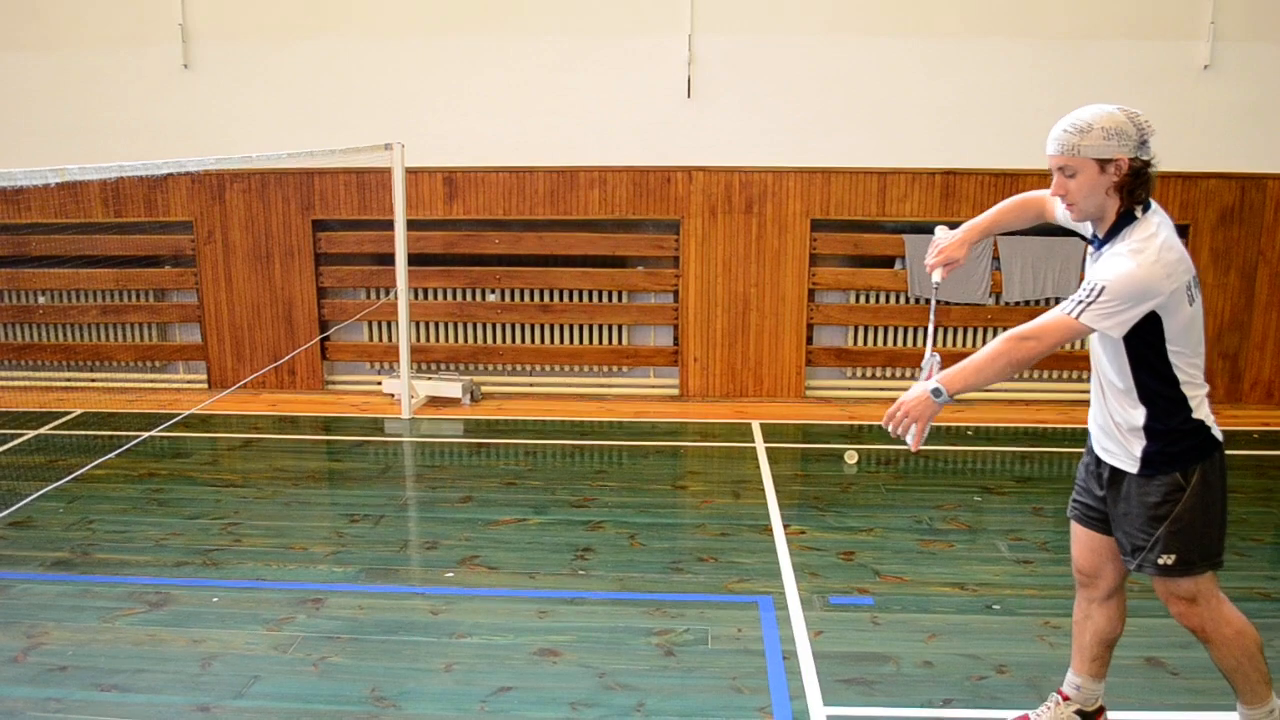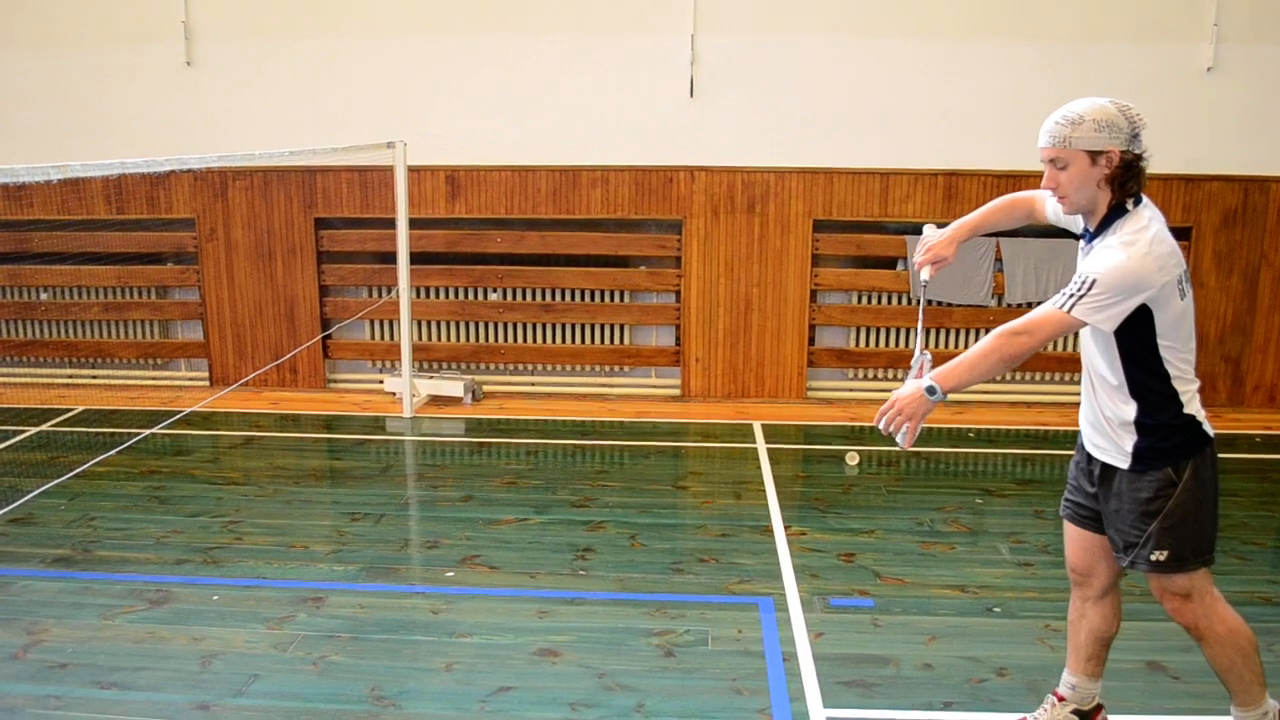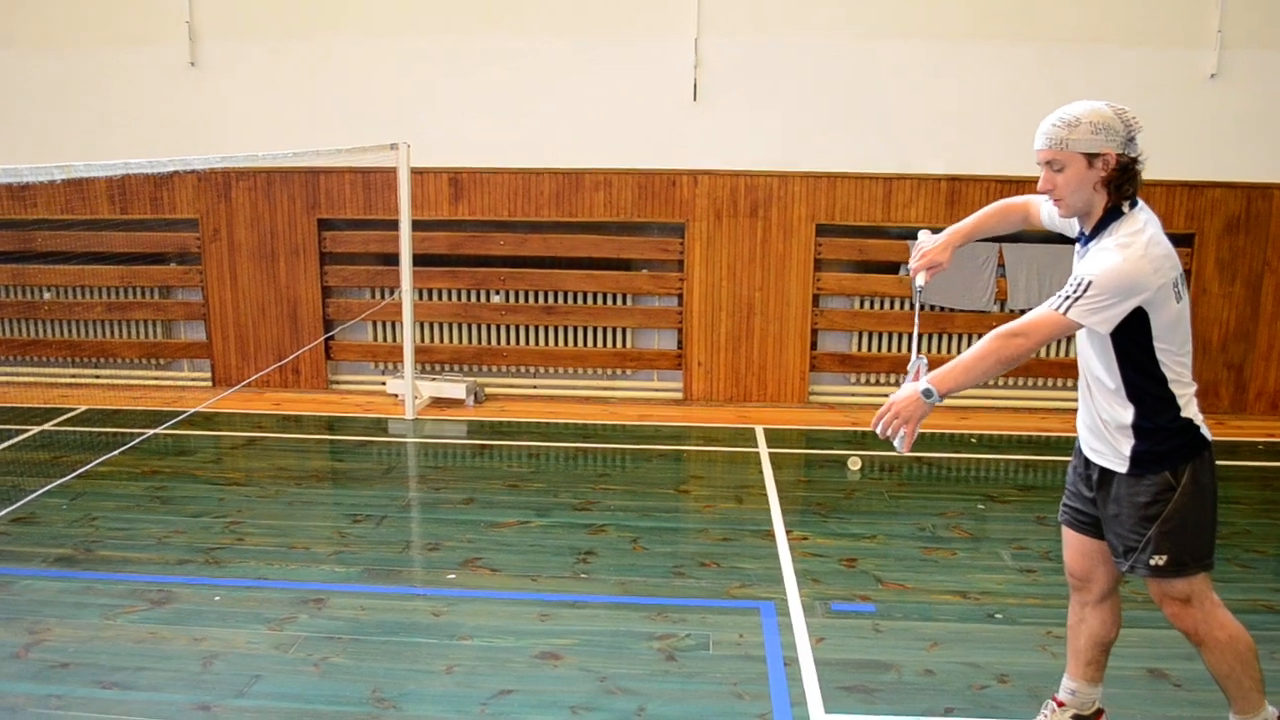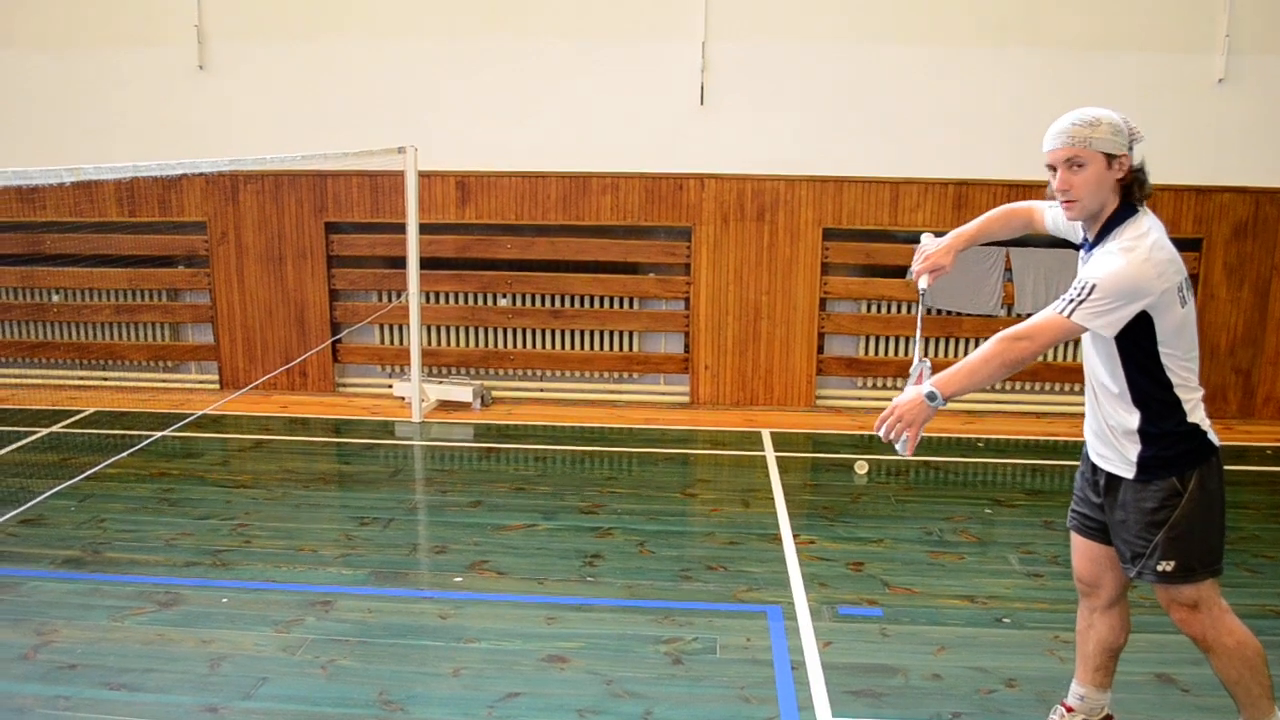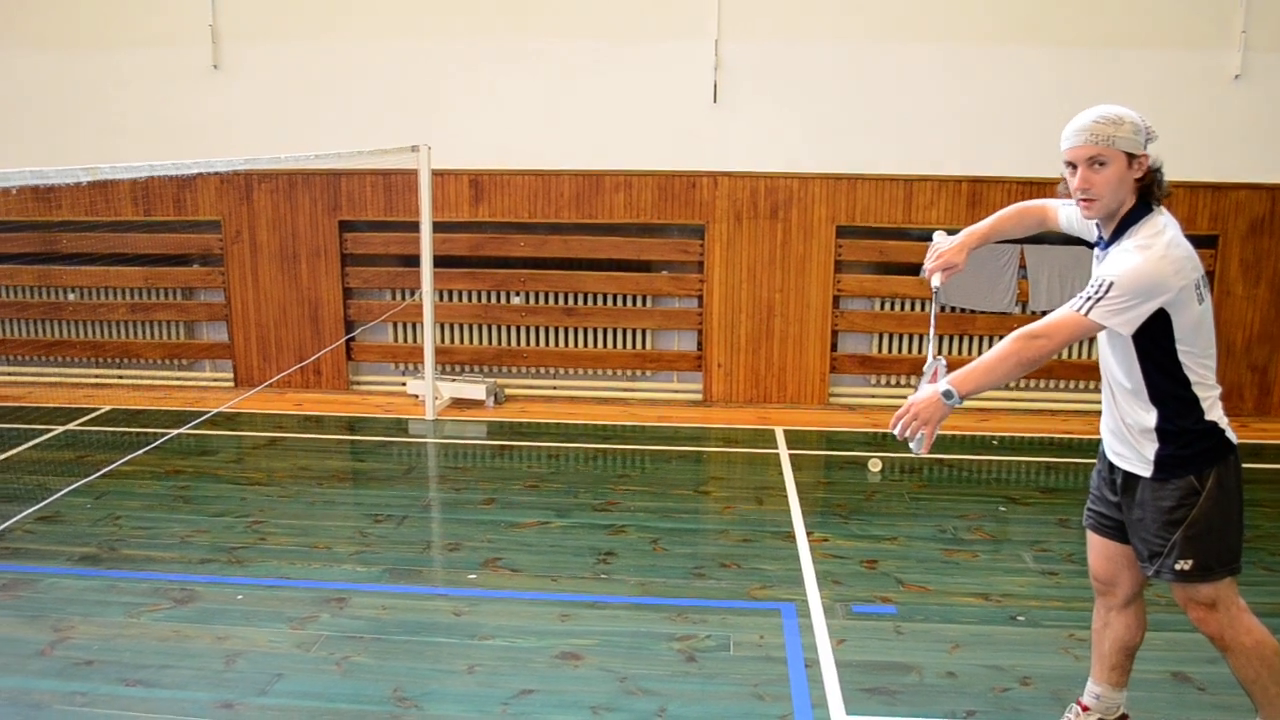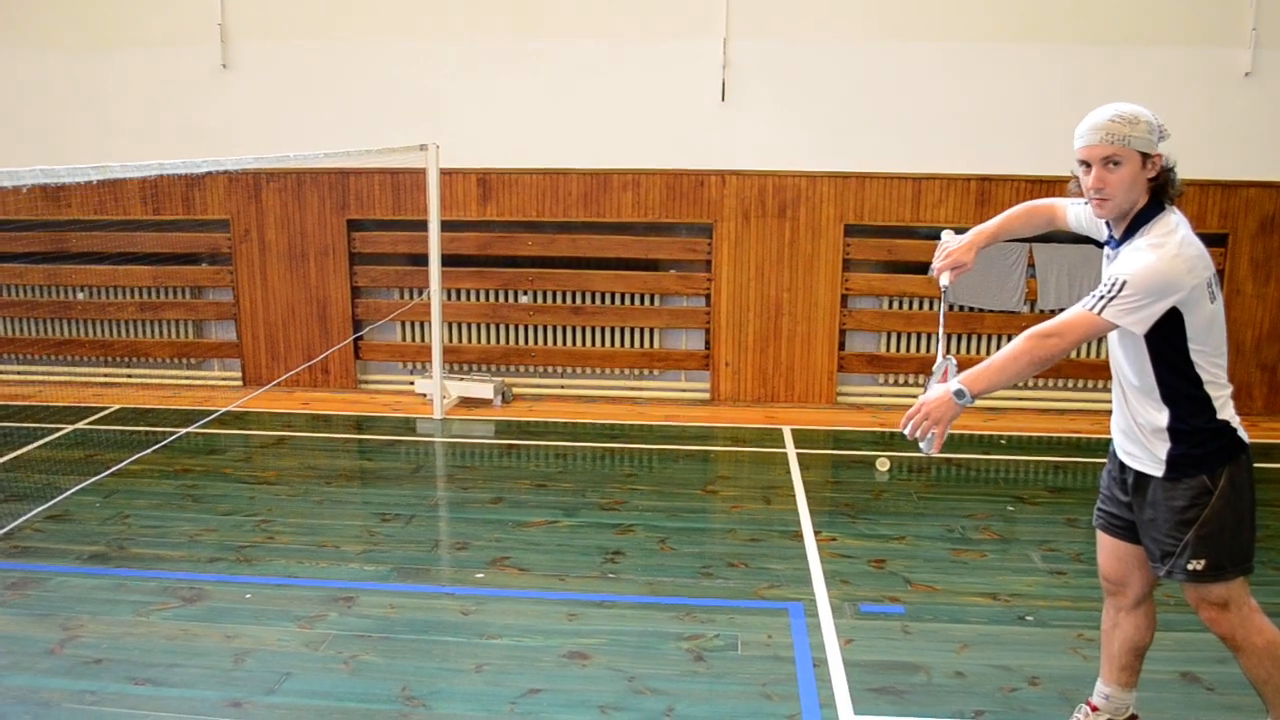
dt=0.2s
person 1, frame 1
left shoulder: (1141, 261)
right shoulder: (1115, 211)
left elbow: (1030, 343)
right elbow: (1035, 204)
left wrist: (937, 389)
right wrist: (967, 233)
left hip: (1165, 460)
right hip: (1111, 446)
left knee: (1191, 602)
right knee: (1094, 578)
person 1, frame 2
left shoulder: (1133, 253)
right shoulder: (1104, 207)
left elbow: (1023, 337)
right elbow: (1025, 205)
left wrist: (932, 387)
right wrist: (956, 232)
left hip: (1157, 457)
right hip: (1102, 443)
left knee: (1186, 600)
right knee: (1089, 577)
person 1, frame 3
left shoulder: (1128, 256)
right shoulder: (1099, 211)
left elbow: (1019, 340)
right elbow: (1019, 209)
left wrist: (929, 390)
right wrist: (950, 238)
left hip: (1155, 461)
right hip: (1099, 449)
left knee: (1186, 604)
right knee: (1088, 583)
person 1, frame 4
left shoulder: (1133, 260)
right shoulder: (1100, 218)
left elbow: (1024, 343)
right elbow: (1024, 215)
left wrist: (932, 393)
right wrist: (953, 241)
left hip: (1162, 466)
right hip: (1107, 454)
left knee: (1195, 611)
right knee: (1097, 588)
person 1, frame 5
left shoulder: (1150, 257)
right shoulder: (1113, 217)
left elbow: (1041, 340)
right elbow: (1037, 212)
left wrist: (949, 391)
right wrist: (967, 239)
left hip: (1180, 464)
right hip: (1123, 452)
left knee: (1212, 610)
right knee: (1112, 587)
person 1, frame 6
left shoulder: (1161, 256)
right shoulder: (1121, 216)
left elbow: (1052, 340)
right elbow: (1045, 211)
left wrist: (959, 391)
right wrist: (976, 238)
left hip: (1192, 463)
right hip: (1134, 452)
left knee: (1223, 610)
right knee: (1122, 587)
